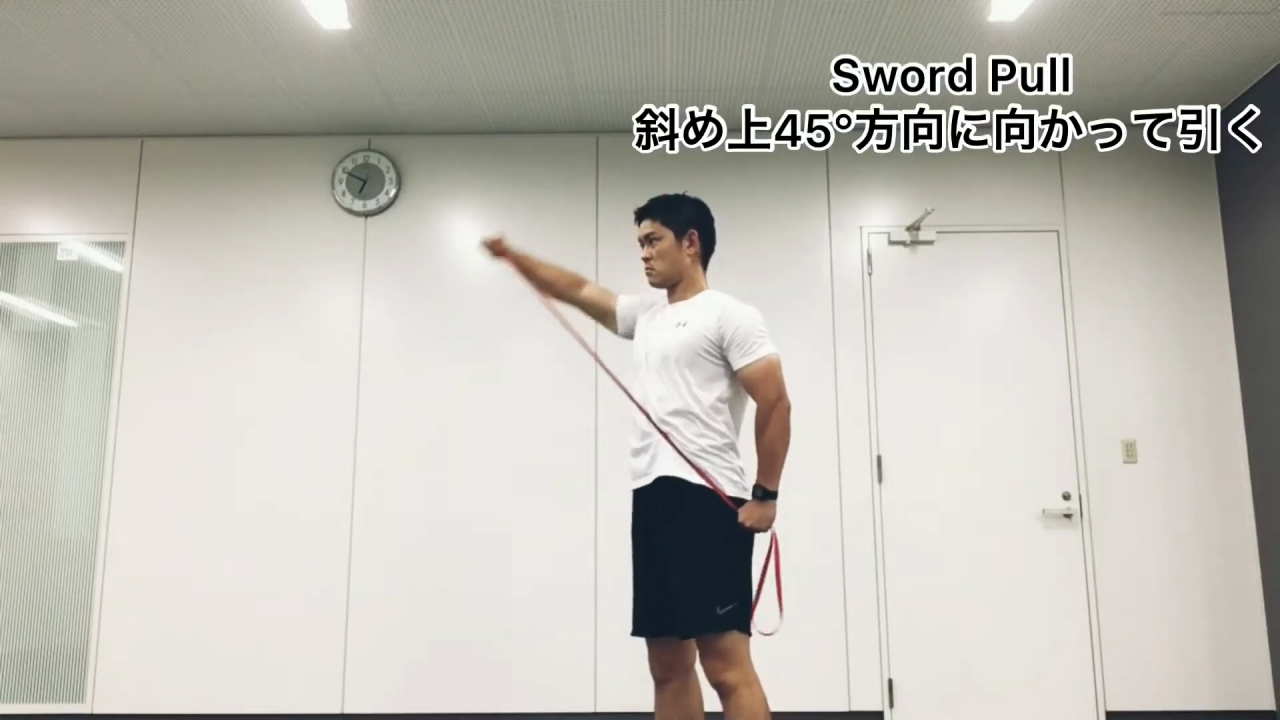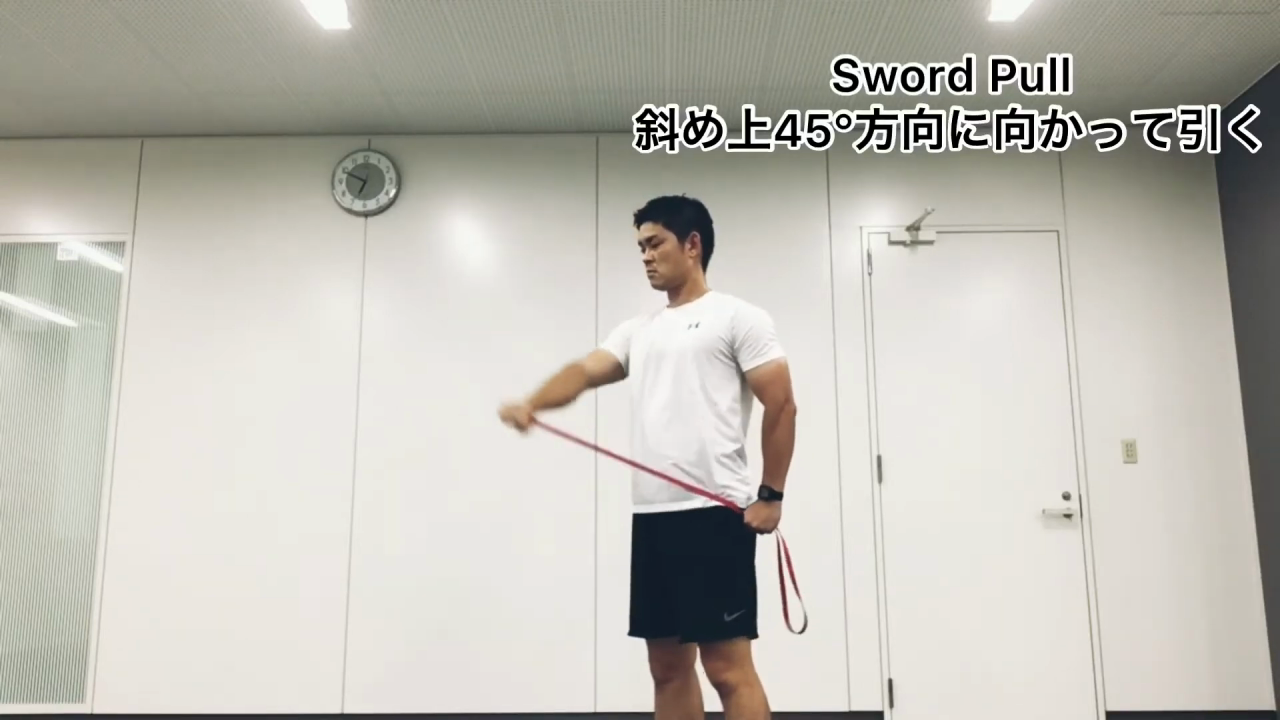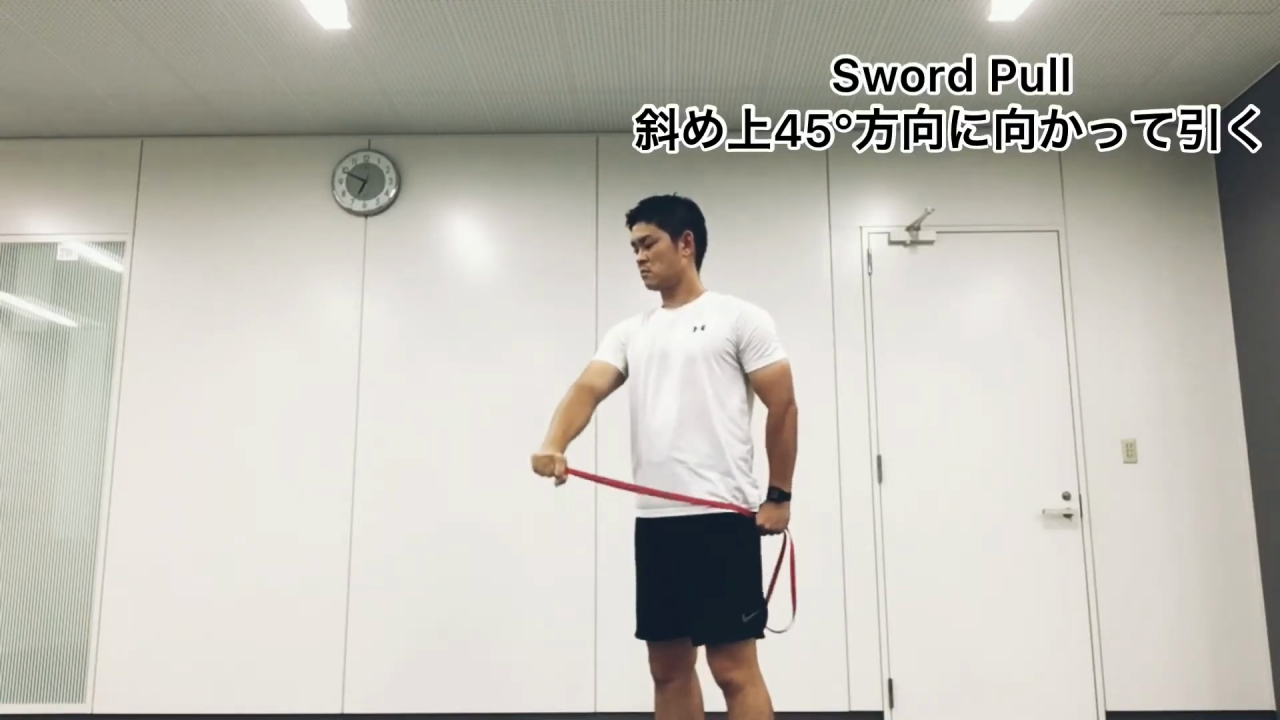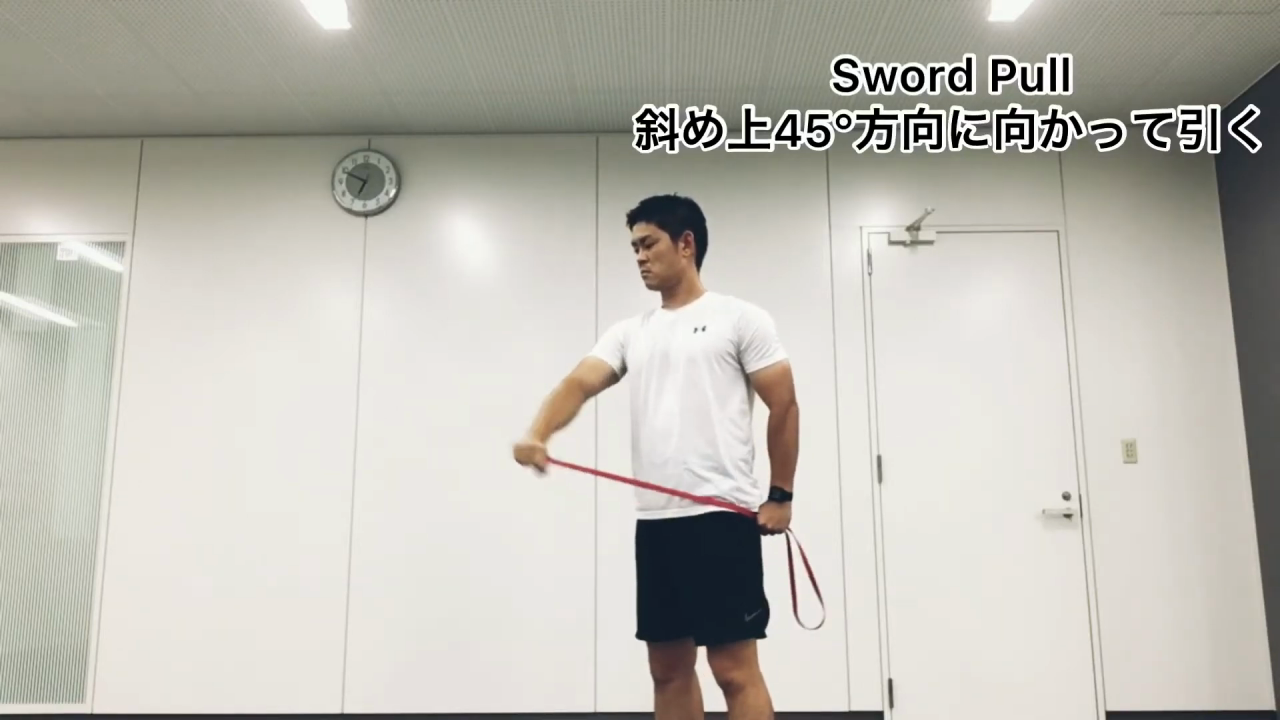
dt=0.4s
person 1, frame 1
left shoulder: (728, 315)
right shoulder: (647, 314)
left elbow: (776, 404)
right elbow: (580, 291)
left wrist: (764, 494)
right wrist: (512, 255)
left hip: (706, 501)
right hip: (651, 499)
left knee: (726, 664)
right knee: (668, 664)
person 1, frame 2
left shoulder: (738, 318)
right shoulder: (639, 329)
left elbow: (781, 407)
right elbow: (584, 371)
left wrist: (771, 496)
right wrist: (530, 404)
left hip: (714, 513)
right hip: (652, 513)
left knee: (728, 666)
right knee: (669, 664)
person 1, frame 3
left shoulder: (739, 318)
right shoulder: (629, 332)
left elbow: (783, 407)
right elbow: (587, 389)
left wrist: (778, 496)
right wrist: (554, 445)
left hip: (721, 516)
right hip: (654, 519)
left knee: (733, 668)
right knee: (668, 667)
person 1, frame 4
left shoulder: (739, 319)
right shoulder: (631, 332)
left elbow: (785, 406)
right elbow: (578, 385)
left wrist: (780, 496)
right wrist: (537, 433)
left hip: (721, 515)
right hip: (655, 519)
left knee: (735, 669)
right knee: (669, 667)
